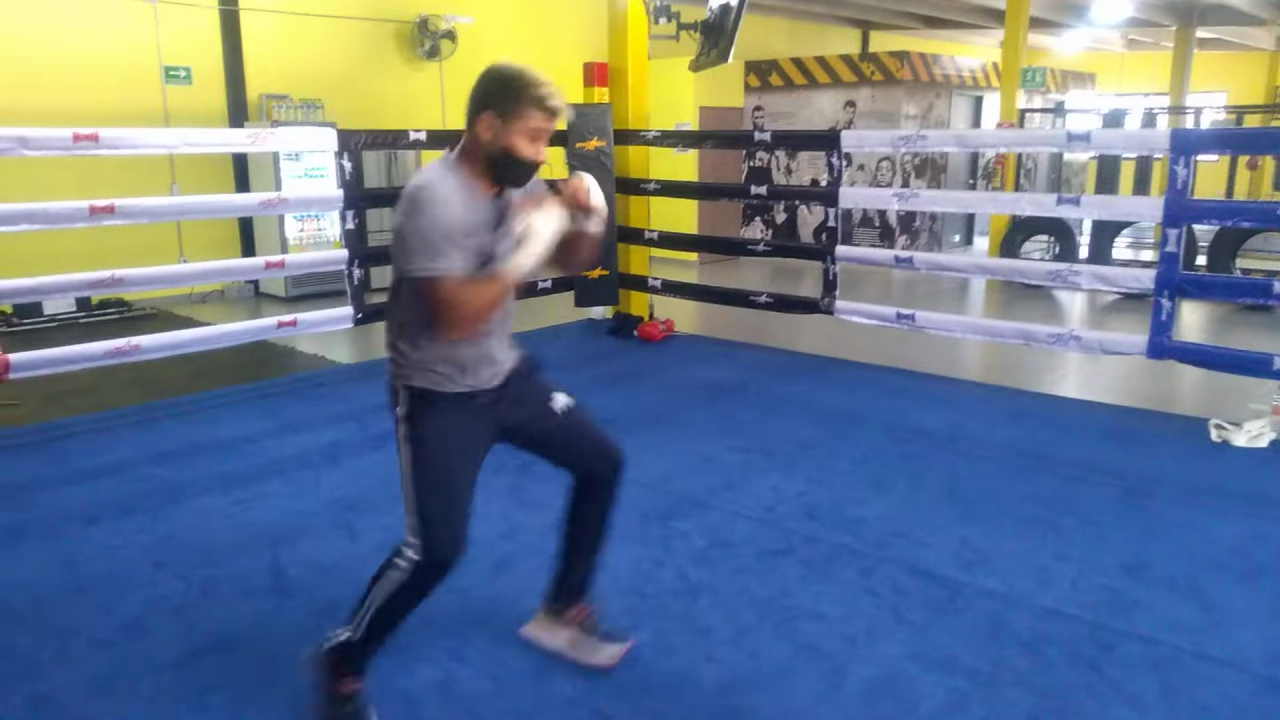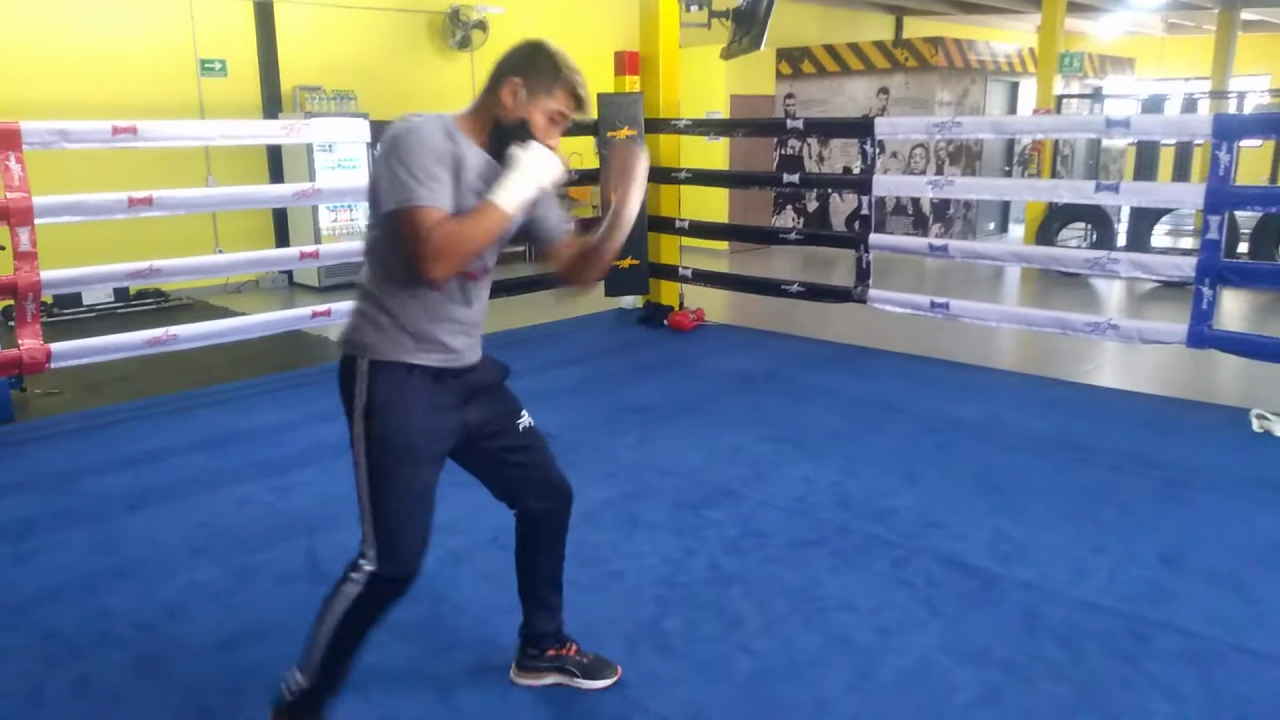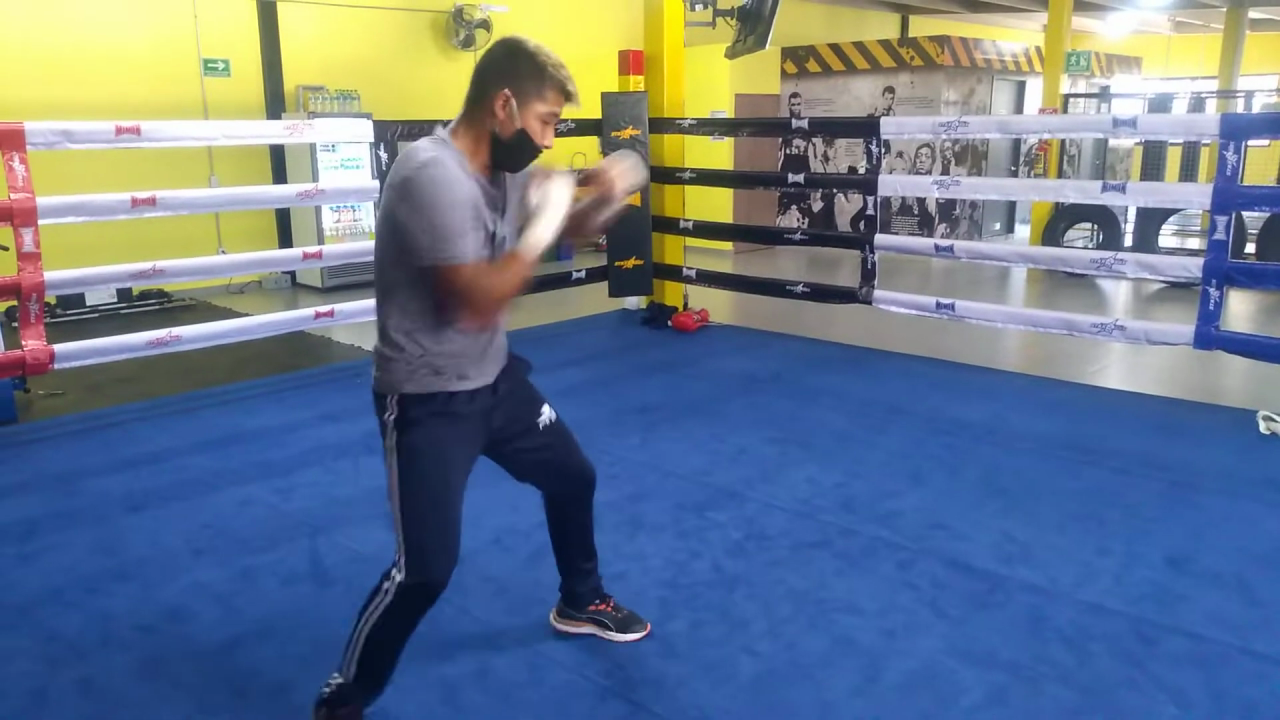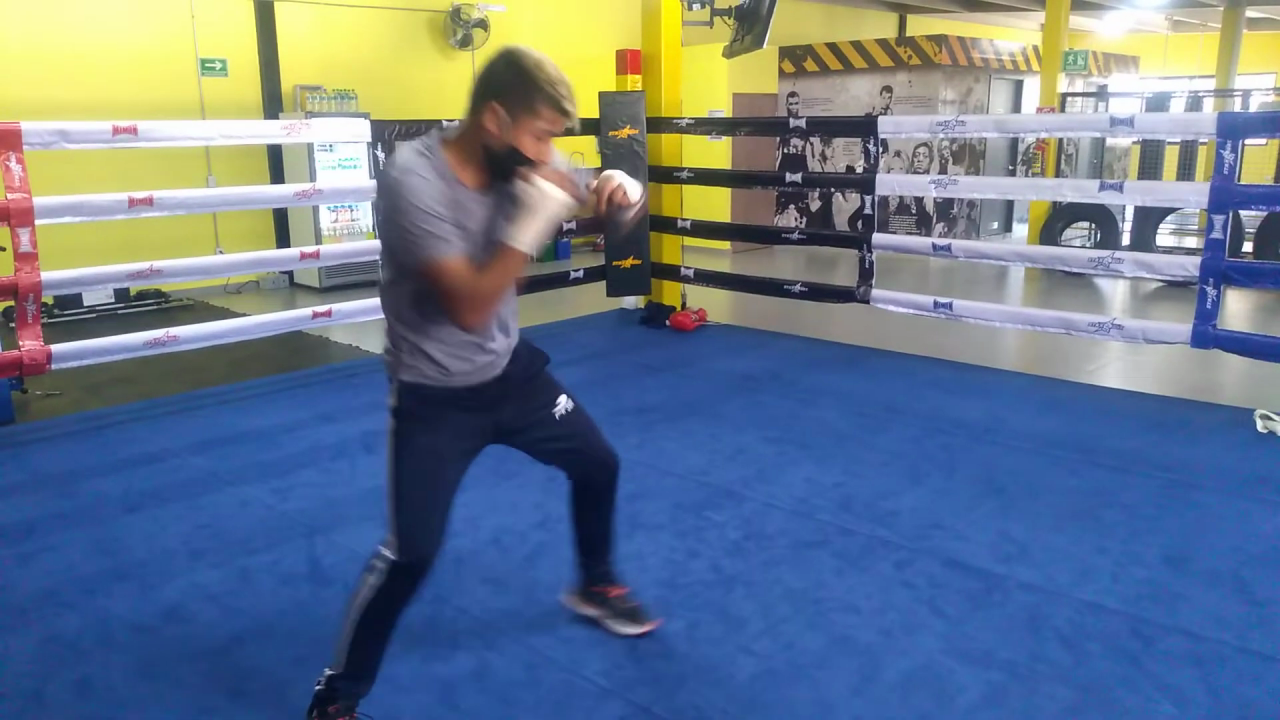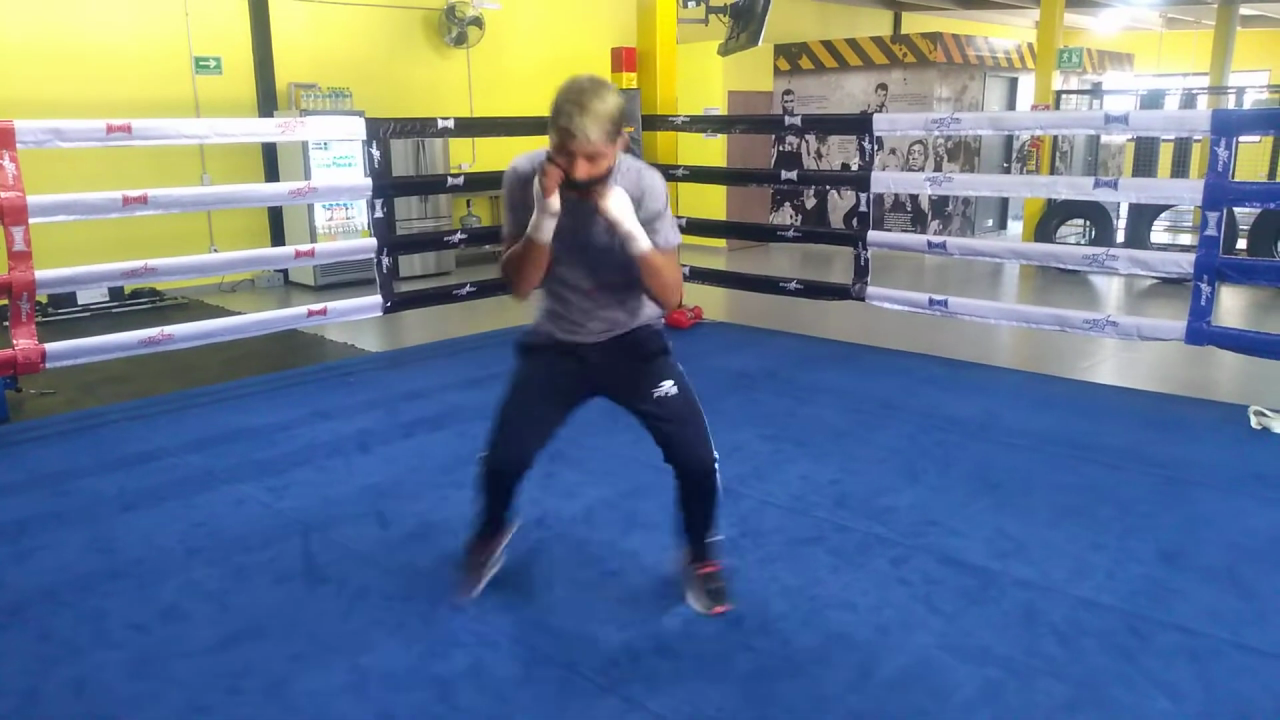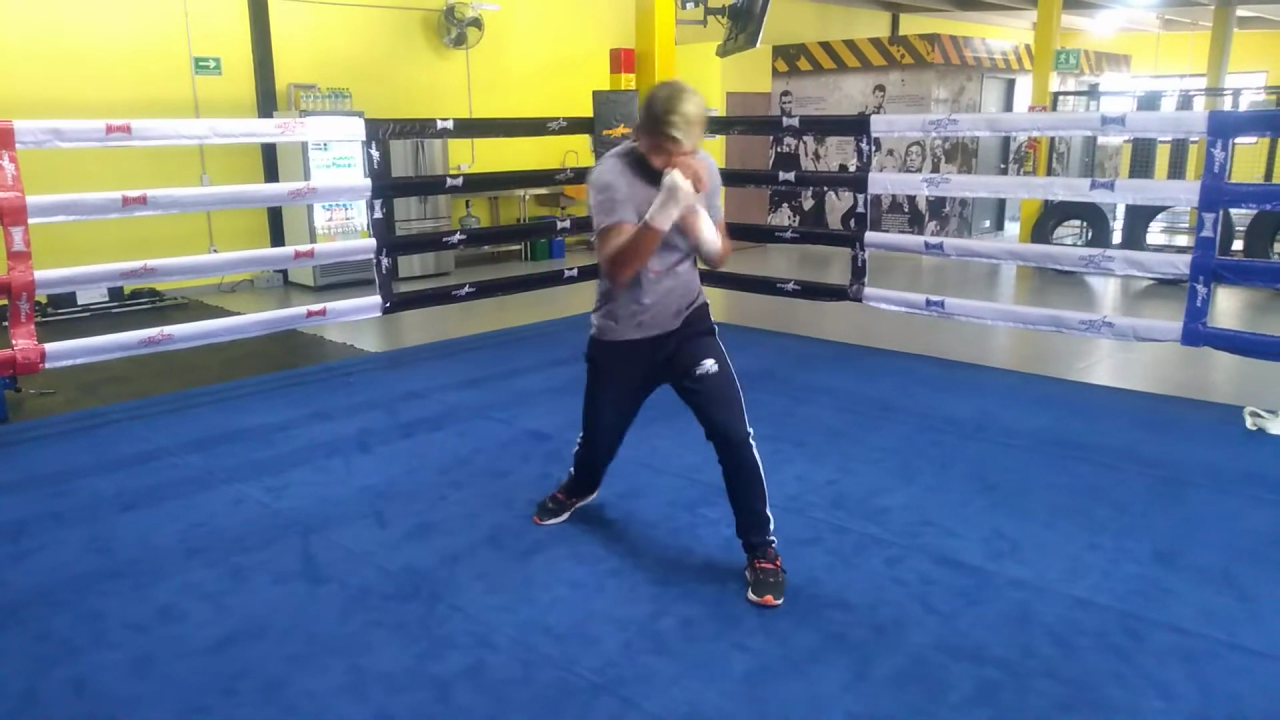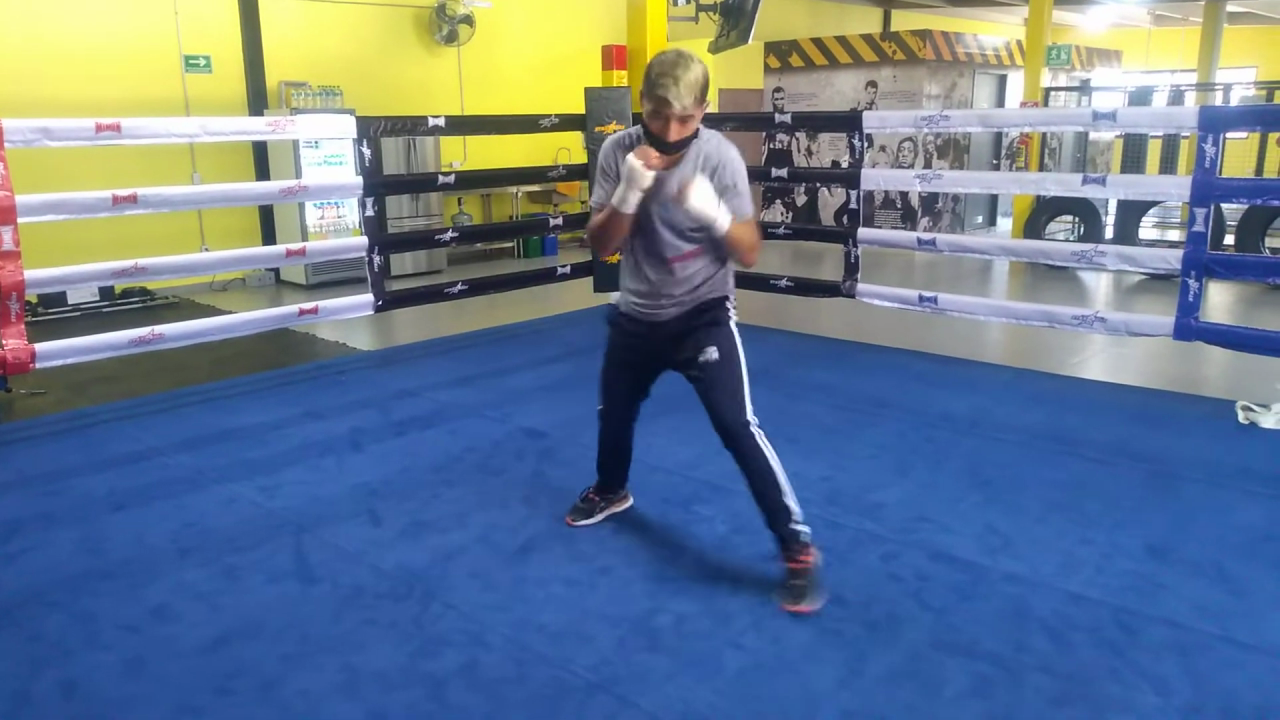
dt=0.4s
person 1, frame 1
left shoulder: (511, 184)
right shoulder: (435, 197)
left elbow: (572, 256)
right elbow: (458, 319)
left wrist: (586, 219)
right wrist: (527, 247)
left hip: (503, 374)
right hip: (438, 389)
left knee: (601, 463)
right knee: (434, 548)
left ankle: (567, 608)
right ankle: (344, 664)
person 1, frame 2
left shoulder: (520, 169)
right shoulder: (420, 137)
left elbow: (580, 271)
right elbow: (434, 259)
left wrist: (624, 206)
right wrist: (516, 190)
left hip: (468, 372)
right hip: (397, 374)
left knee: (548, 498)
right knee: (391, 563)
left ankle: (542, 648)
person 1, frame 3
left shoulder: (496, 168)
right shoulder: (432, 174)
right elbow: (483, 301)
left wrist: (602, 198)
right wrist: (545, 228)
left hip: (489, 377)
right hip: (426, 399)
left knee: (573, 476)
right knee: (426, 568)
left ankle: (581, 599)
person 1, frame 4
left shoulder: (511, 168)
right shoulder: (412, 177)
right elbow: (468, 305)
left wrist: (616, 188)
right wrist: (533, 222)
left hip: (506, 370)
right hip: (435, 392)
left knee: (598, 463)
right knee: (411, 555)
left ankle: (597, 587)
person 1, frame 5
left shoulder: (643, 184)
right shoulder: (525, 180)
left elbow: (670, 294)
right elbow: (518, 284)
left wrist: (630, 228)
right wrist: (544, 221)
left hip: (629, 339)
right hip: (557, 342)
left knee: (696, 459)
right knee: (502, 456)
left ankle: (701, 556)
right ankle: (492, 533)
person 1, frame 6
left shoulder: (703, 169)
right shoulder: (611, 175)
left elbow: (720, 254)
right elbow: (614, 269)
left wrist: (710, 239)
right wrist: (663, 213)
left hip: (687, 326)
right hip: (620, 337)
left knee: (733, 434)
right knee: (599, 439)
left ankle: (761, 549)
right ankle: (580, 487)
person 1, frame 7
left shoulder: (719, 154)
right shoulder: (616, 149)
left elbow: (747, 254)
right elbow: (601, 244)
left wrist: (714, 212)
right wrist: (628, 192)
left hip: (703, 312)
right hip: (637, 314)
left knee: (737, 426)
right knee: (613, 414)
left ankle: (798, 548)
right ankle: (610, 490)
